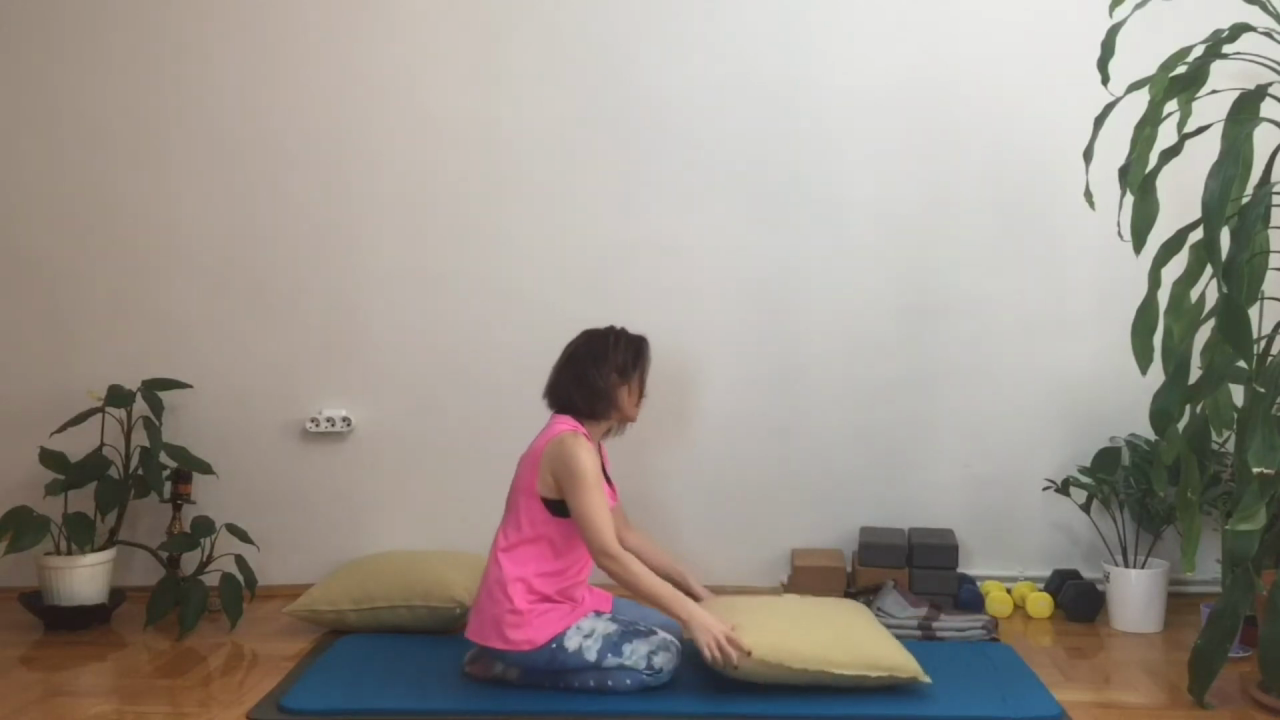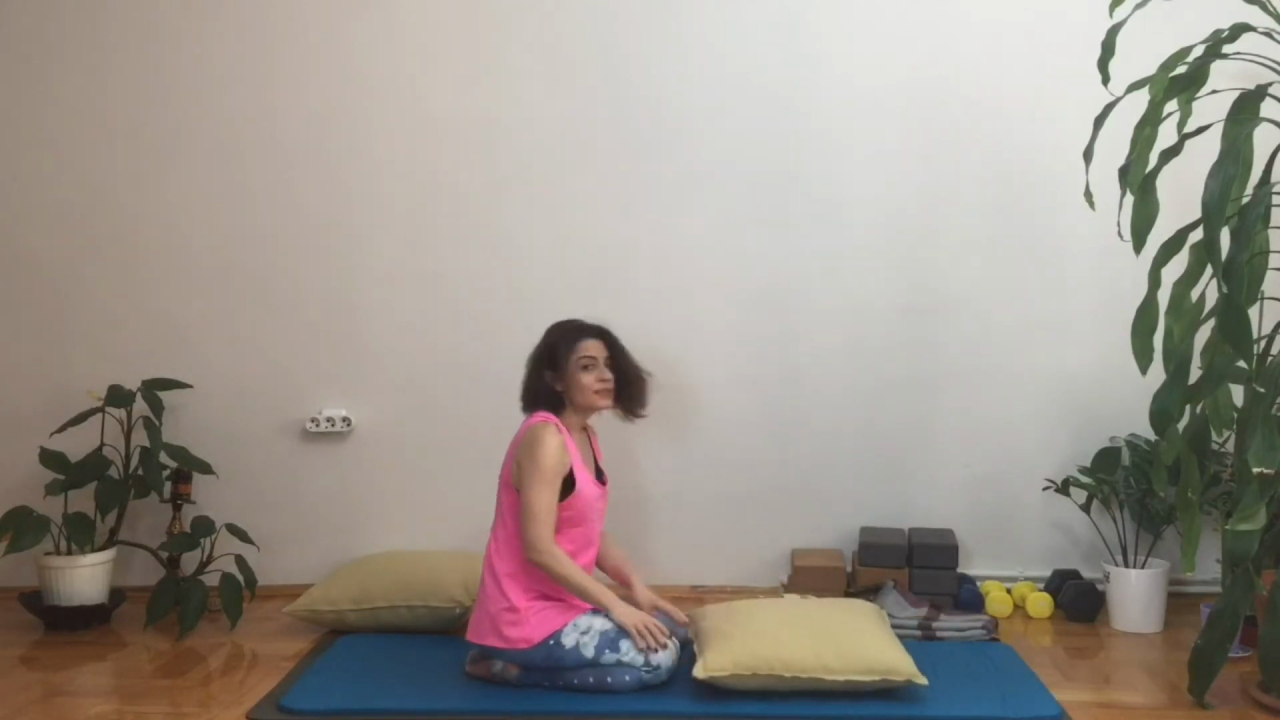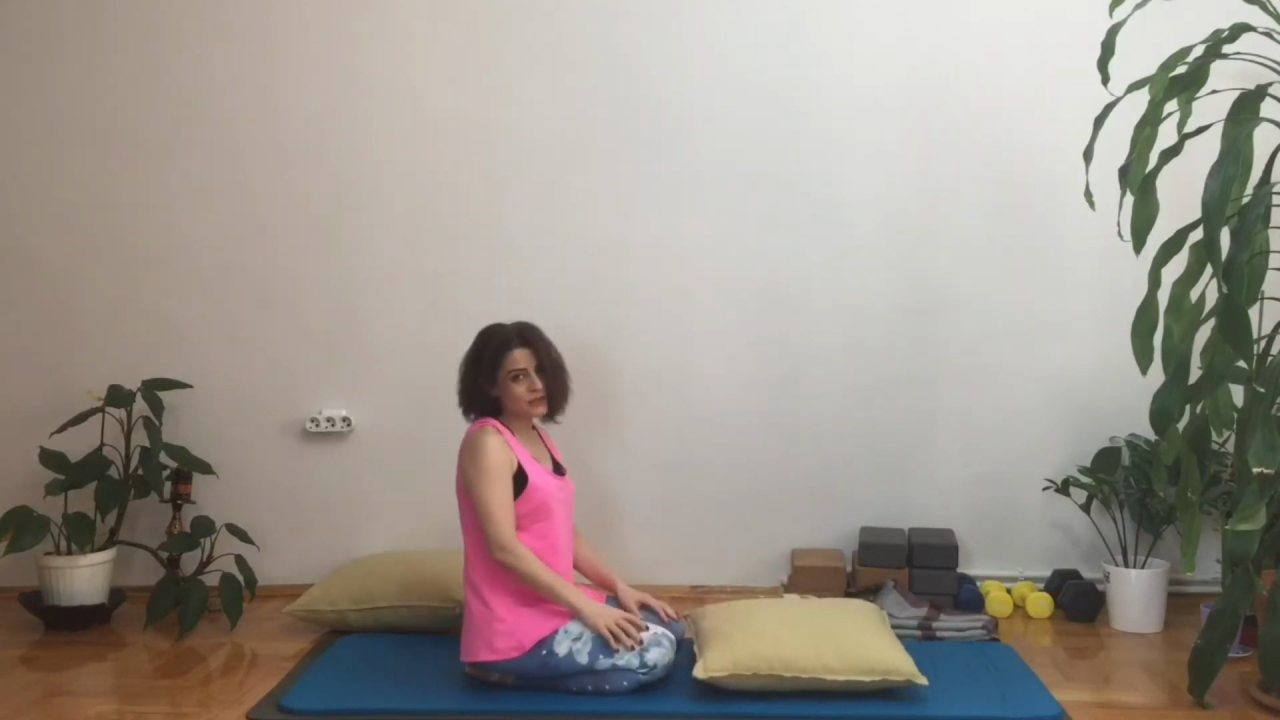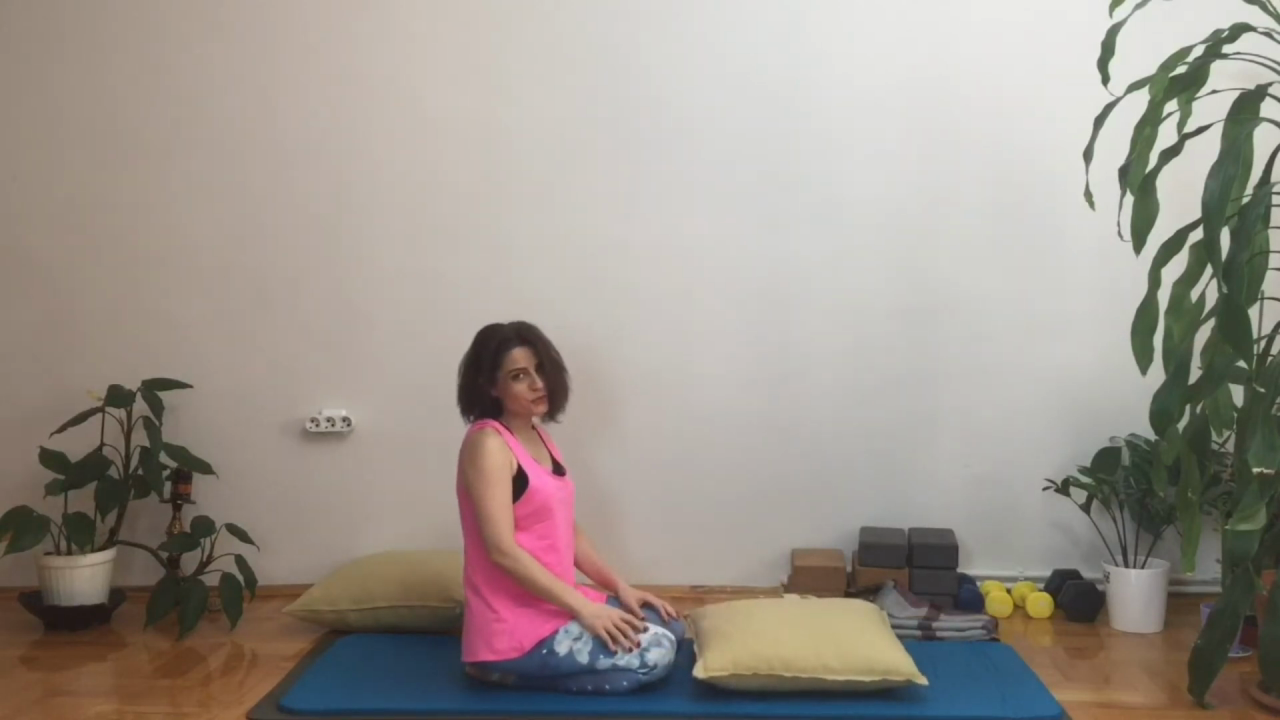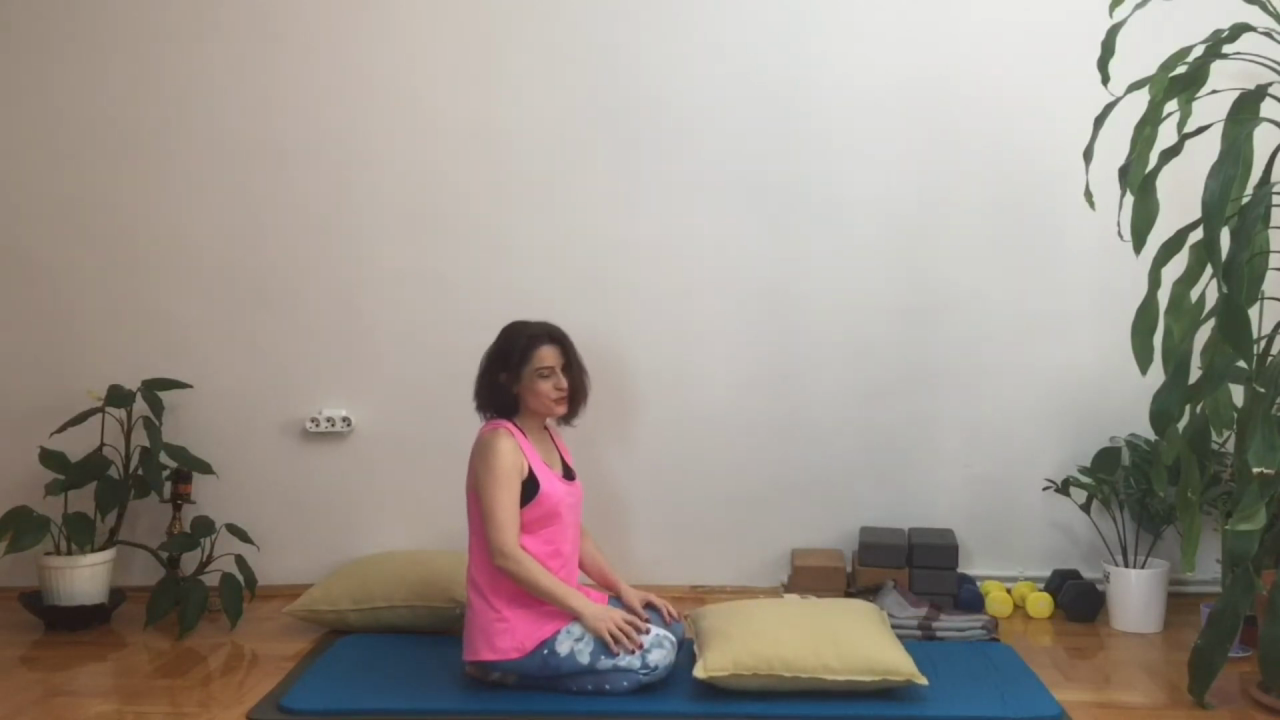
dt=0.5s
person 1, frame 1
left shoulder: (587, 441)
right shoulder: (572, 447)
left elbow: (625, 532)
right elbow: (610, 555)
left wrist: (692, 586)
right wrist: (693, 615)
left hip: (559, 599)
right hip: (525, 618)
left knee: (666, 628)
right knee: (659, 658)
left ankle: (525, 657)
right ankle: (510, 664)
person 1, frame 2
left shoulder: (584, 436)
right shoulder: (545, 437)
right elbow: (538, 548)
left wrist: (634, 584)
right wrist: (616, 606)
left hip: (561, 599)
right hip: (525, 615)
left knee: (671, 631)
right knee: (657, 656)
left ankle: (536, 657)
right ankle: (513, 665)
person 1, frame 3
left shoulder: (538, 437)
right shoulder: (487, 441)
right elbow: (504, 548)
left wrist: (619, 588)
right wrist: (587, 606)
left hip: (552, 605)
right hip: (512, 626)
left knee: (669, 627)
right knee: (652, 654)
left ankle: (533, 663)
right ankle: (509, 669)
person 1, frame 4
left shoulder: (538, 437)
right shoulder: (487, 443)
right elbow: (502, 550)
left wrist: (620, 587)
right wrist: (584, 608)
left hip: (552, 605)
right hip: (512, 628)
left knee: (668, 627)
right knee: (653, 653)
left ankle: (537, 665)
right ankle: (509, 669)
person 1, frame 5
left shoulder: (550, 436)
right shoulder: (500, 443)
right elbow: (505, 554)
left wrist: (621, 589)
right wrist: (587, 609)
left hip: (554, 606)
right hip: (513, 628)
left knee: (668, 627)
right knee: (653, 654)
left ankle: (540, 666)
right ankle: (509, 669)
